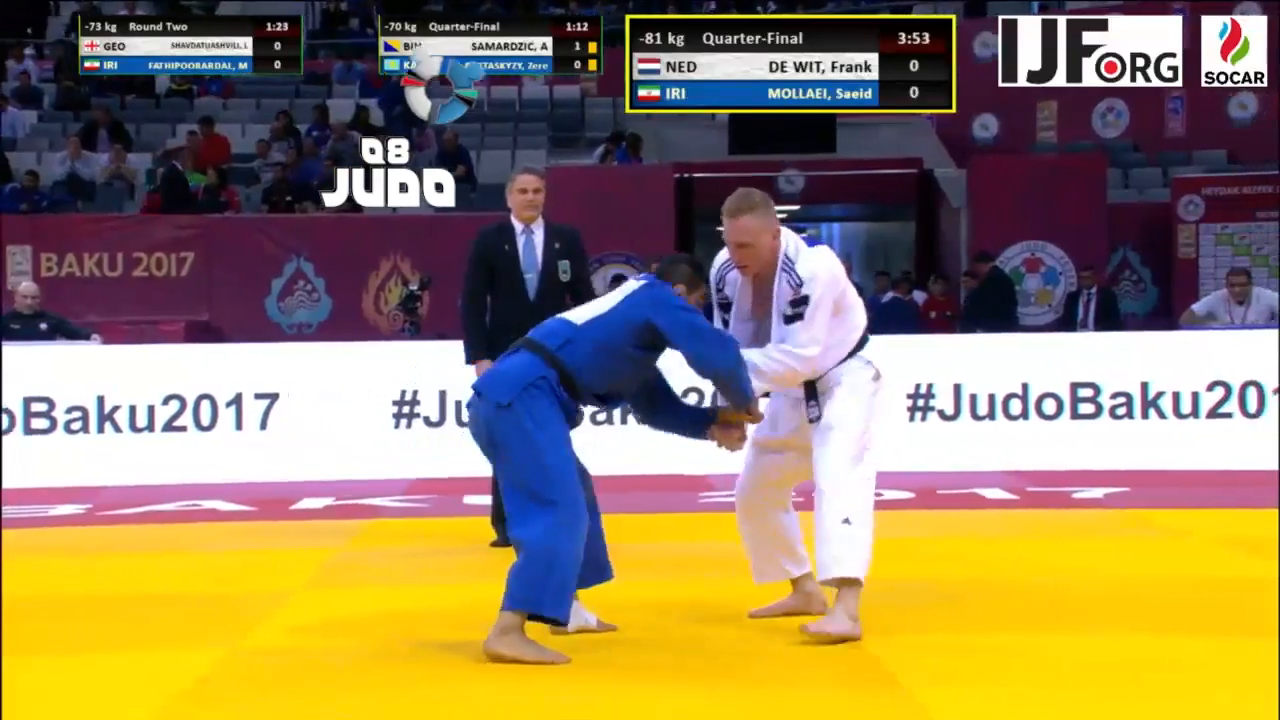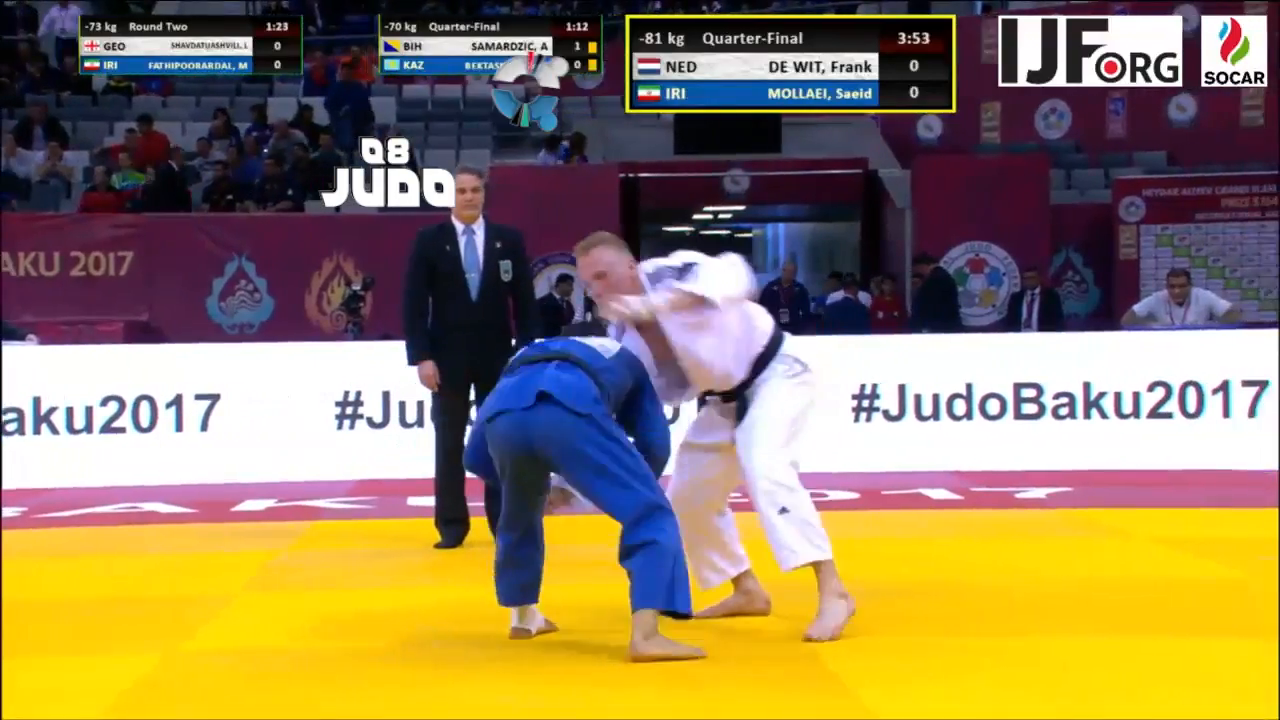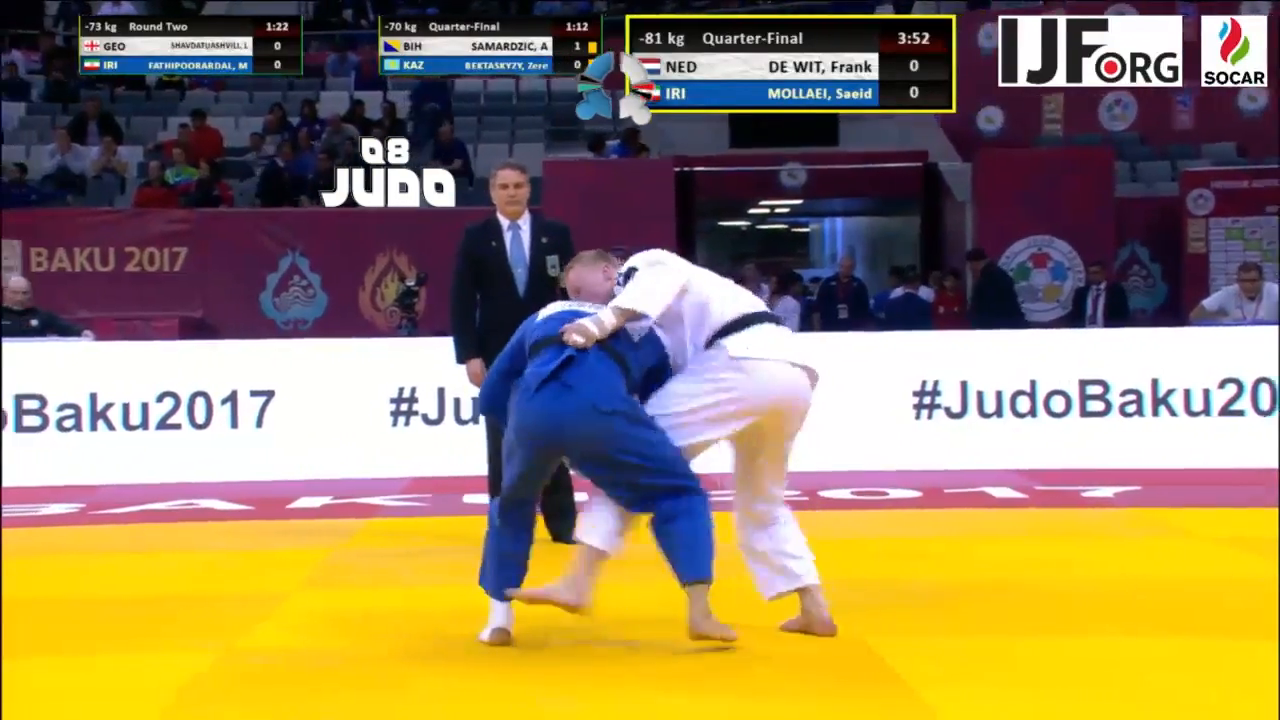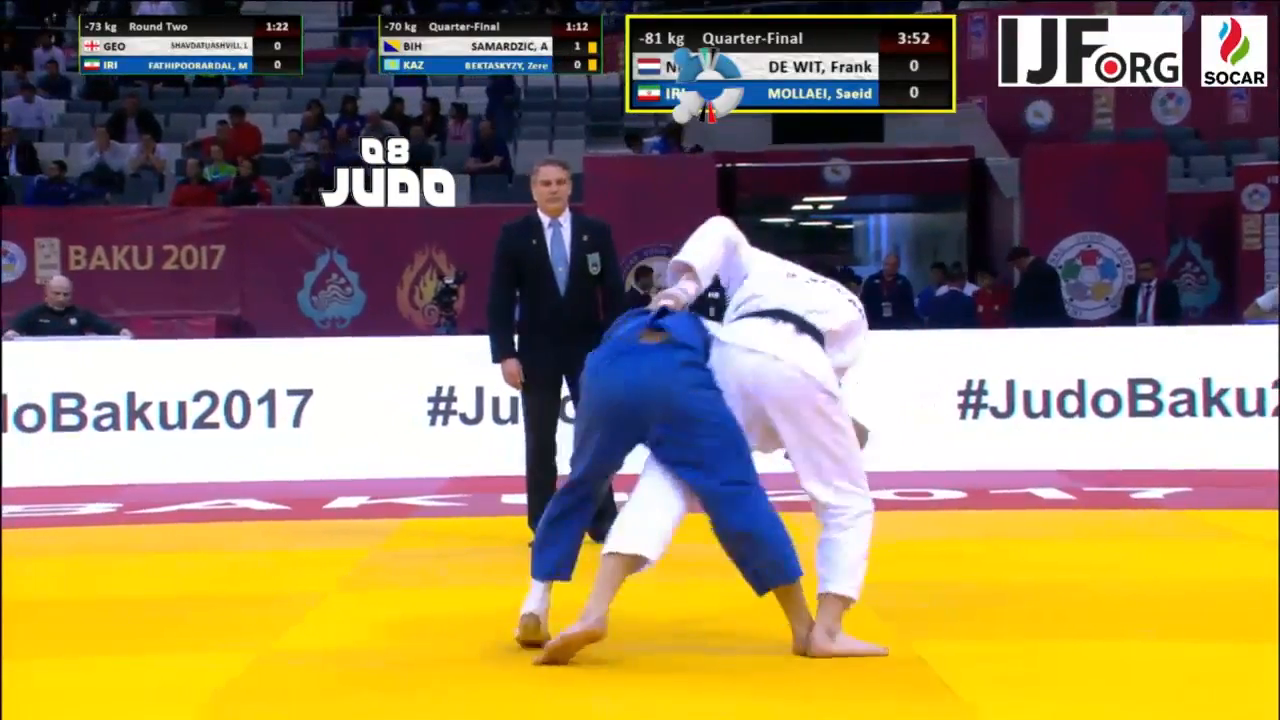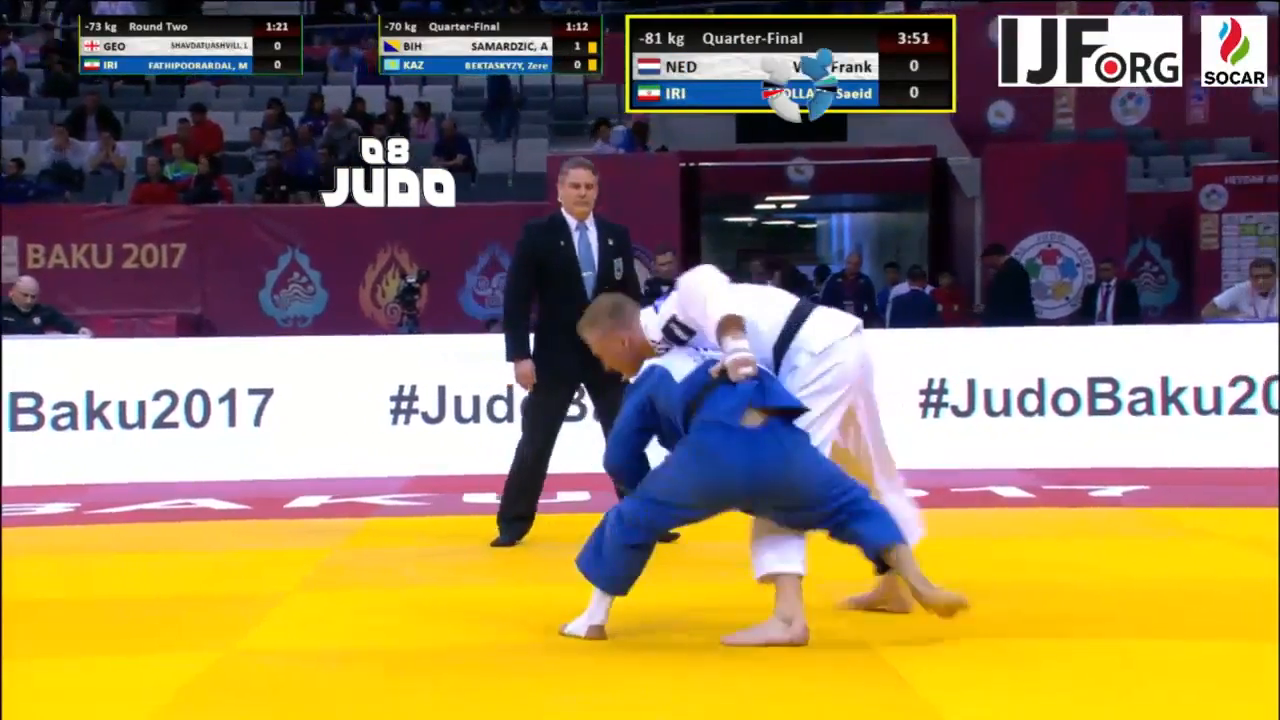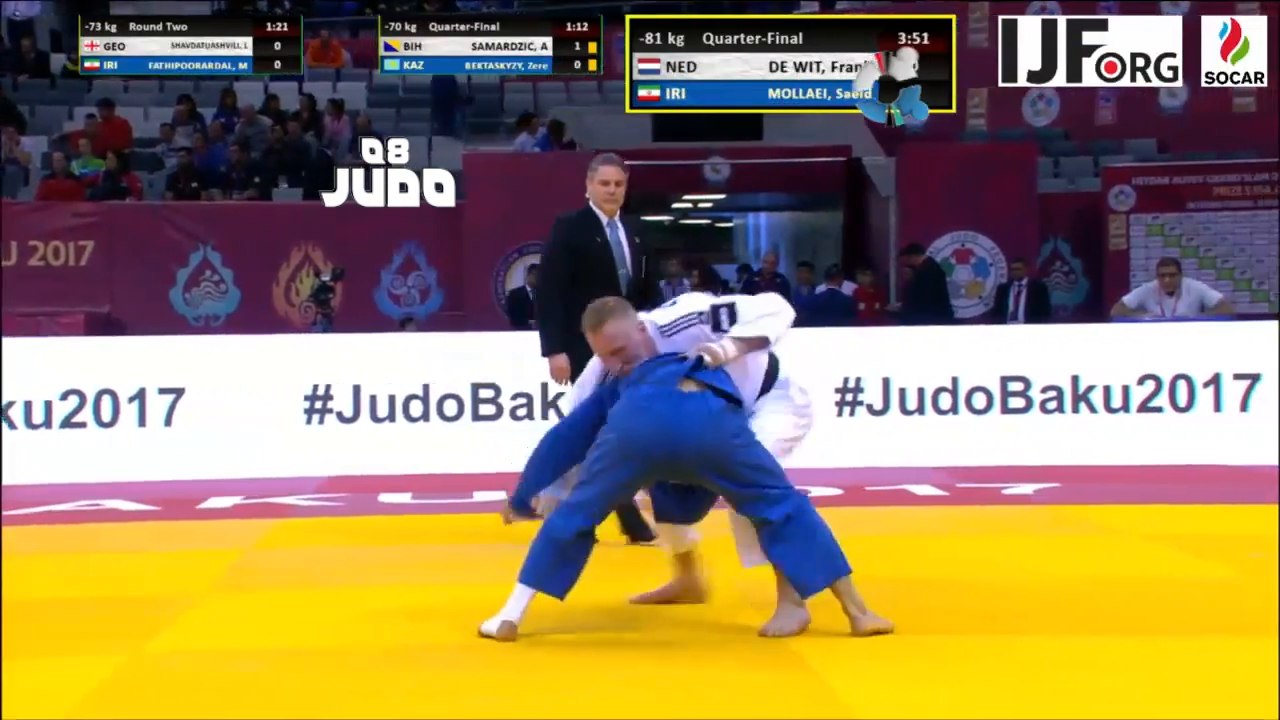
dt=0.5s
person 1, frame 1
left shoulder: (813, 268)
right shoulder: (726, 270)
left elbow: (798, 356)
right elbow: (735, 344)
left hip: (844, 380)
right hip: (796, 389)
left knee: (837, 478)
right knee: (756, 493)
left ankle: (847, 609)
right ankle: (805, 592)
person 1, frame 2
left shoulder: (665, 274)
right shoulder: (625, 330)
left elbow: (733, 275)
left wrist: (656, 302)
left hip: (776, 376)
right hip: (731, 397)
left knee: (760, 465)
right knee: (691, 494)
left ankle: (832, 593)
right ankle: (747, 591)
person 1, frame 3
left shoulder: (639, 269)
left elbow: (665, 277)
left wrist: (605, 322)
left hip: (743, 363)
right hip: (792, 374)
right knee: (761, 503)
left ankle: (577, 585)
right ankle: (814, 611)
person 1, frame 4
left shoulder: (759, 268)
right shoulder: (853, 312)
left elbow: (719, 233)
left wrist: (682, 289)
left hip: (733, 354)
right hip: (798, 371)
left knee: (667, 478)
right knee: (846, 502)
right ankle: (825, 632)
person 1, frame 5
left shoulder: (657, 327)
right shoulder: (675, 325)
left elbow: (704, 283)
left wrist: (734, 346)
left hip: (818, 355)
right hip: (839, 345)
right knee: (867, 465)
right ankle: (895, 586)
person 1, frame 6
left shoulder: (682, 322)
right shoulder: (609, 369)
left elbow: (774, 307)
left wrist: (733, 346)
right wrist: (555, 492)
left hip: (773, 401)
left ankle: (791, 600)
right ankle: (687, 579)
person 2, frame 1
left shoulder: (568, 239)
right shoulder: (488, 241)
left elbow: (586, 296)
right elbow: (472, 302)
right wrist: (479, 356)
right hip: (506, 355)
right ankle: (508, 524)
person 2, frame 2
left shoulder: (509, 239)
right shoulder: (428, 241)
left elbow: (525, 300)
right elbow: (414, 304)
right wrist: (421, 357)
left hip: (497, 355)
right hip: (448, 356)
right knee: (449, 443)
right ankle: (452, 525)
person 2, frame 3
left shoulder: (556, 234)
right shoulder: (475, 238)
right elbow: (462, 302)
right wrist: (469, 355)
right hip: (497, 354)
right knee: (500, 440)
left ankle: (561, 520)
person 2, frame 4
left shoulder: (597, 232)
right shoulder: (514, 236)
left elbow: (614, 294)
right elbow: (500, 301)
right wrist: (506, 353)
left hip: (589, 350)
right hip: (537, 352)
right knee: (540, 440)
left ankle: (601, 520)
right ankle: (545, 524)
person 2, frame 5
left shoulder: (617, 235)
right shoulder: (537, 235)
left elbow: (631, 296)
right elbow: (516, 299)
right wrist: (520, 355)
right hip: (554, 355)
right knee: (537, 441)
right ankle: (514, 520)
person 2, frame 6
left shoulder: (633, 233)
right shoulder: (570, 229)
left elbow: (647, 291)
right elbow: (548, 293)
right wrist: (556, 349)
right hip: (584, 349)
right ankle: (631, 522)
person 3, frame 1
left shoulder: (629, 314)
right shoulder: (658, 298)
left elbow: (655, 407)
right elbow: (718, 354)
left wrist: (711, 424)
right wrist: (742, 403)
left hip: (501, 396)
right hip: (520, 398)
left knee: (572, 496)
right knee: (557, 511)
left ankle: (568, 609)
right ankle: (506, 633)
person 3, frame 2
left shoulder: (522, 360)
right shoulder: (623, 356)
left elbow: (477, 457)
right elbow: (654, 444)
left wrist: (537, 481)
right wrist: (614, 481)
left hip: (506, 414)
right hip: (572, 413)
left knee: (519, 516)
right knee: (651, 517)
left ankle: (523, 616)
right ankle: (646, 635)
person 3, frame 3
left shoulder: (541, 319)
right shoulder: (643, 332)
left elbow: (491, 399)
left hip: (534, 404)
right hip: (599, 405)
left knee: (513, 506)
right knee: (682, 495)
left ankle: (499, 620)
right ankle: (701, 614)
person 3, frame 4
left shoulder: (620, 333)
left hip: (612, 372)
right hip: (679, 375)
left knee: (574, 493)
right knee: (739, 496)
left ankle: (535, 611)
right ankle: (803, 627)
person 3, frame 5
left shoulder: (650, 379)
left elbow: (620, 459)
left hip: (714, 456)
right hip: (781, 452)
left knee: (635, 517)
right knee: (853, 505)
left ankle: (594, 617)
right ankle: (921, 587)
person 3, frame 6
left shoulder: (618, 389)
left elbow: (561, 441)
left wrist: (523, 497)
left hip: (637, 423)
right hip: (711, 420)
left knee: (573, 517)
right knee: (782, 509)
left ankle: (510, 616)
right ankle: (858, 613)
